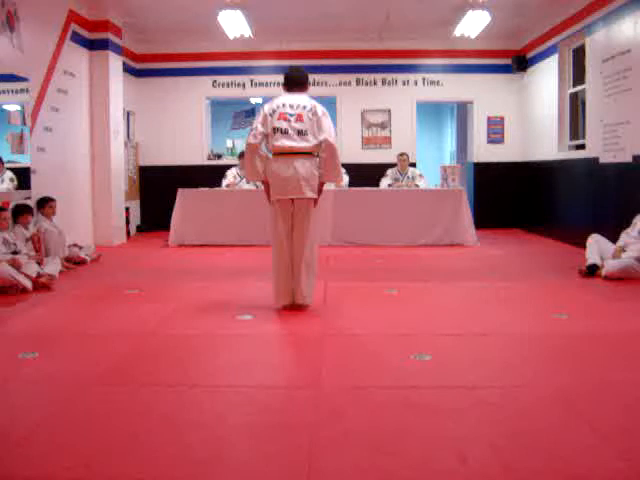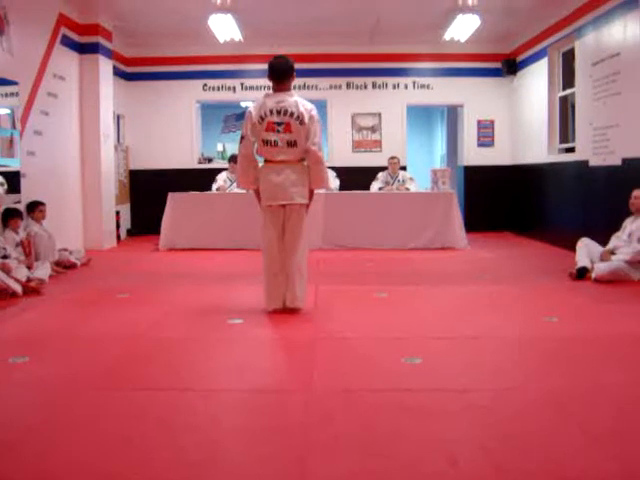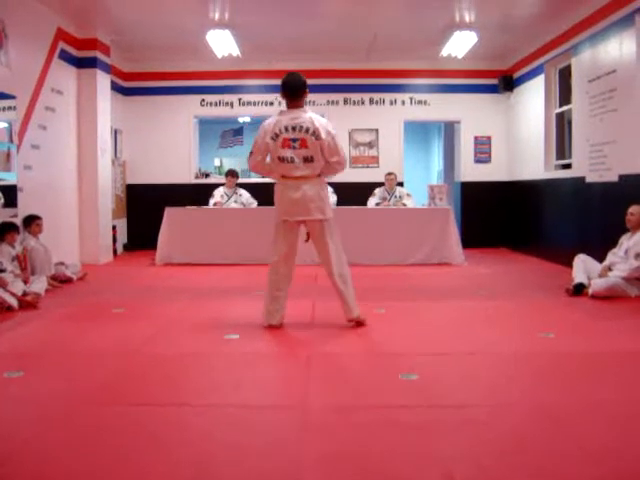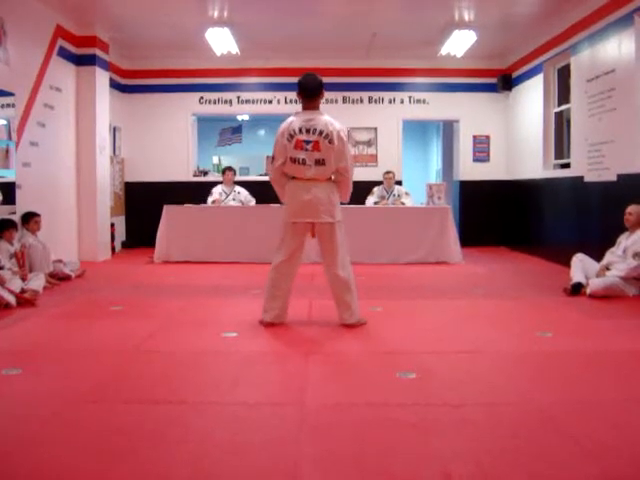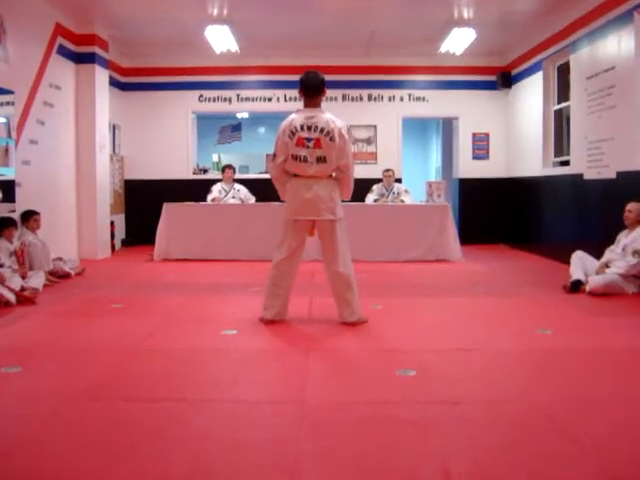
dt=0.7s
person 1, frame 1
left shoulder: (270, 107)
right shoulder: (316, 108)
left elbow: (253, 143)
right elbow: (329, 144)
left wrist: (263, 178)
right wrist: (325, 179)
left hip: (278, 171)
right hip: (306, 171)
left knee: (281, 239)
right knee: (304, 239)
left ankle: (284, 298)
right ankle: (302, 296)
person 1, frame 2
left shoulder: (256, 109)
right shoulder: (306, 108)
left elbow: (246, 151)
right elbow: (314, 152)
left wrist: (254, 185)
right wrist: (314, 186)
left hip: (270, 178)
right hip: (296, 178)
left knee: (272, 243)
right knee: (295, 243)
left ankle: (274, 301)
right ankle: (294, 299)
person 1, frame 3
left shoulder: (270, 126)
right shoulder: (320, 124)
left elbow: (255, 162)
right elbow: (338, 162)
left hip: (286, 195)
right hip: (314, 194)
left knee: (281, 259)
right knee: (332, 256)
left ankle: (273, 316)
right ankle: (352, 312)
person 1, frame 4
left shoulder: (287, 127)
right shoulder: (334, 127)
left elbow: (276, 170)
right elbow: (344, 170)
right wrist: (341, 198)
left hip: (296, 196)
right hip: (325, 196)
left knee: (284, 259)
right knee: (337, 260)
left ankle: (271, 314)
right ankle: (350, 315)
person 1, frame 5
left shoulder: (288, 124)
right shoulder: (336, 125)
left elbow: (277, 167)
right elbow: (346, 167)
left wrist: (287, 194)
right wrist: (343, 195)
left hip: (297, 194)
right hip: (326, 194)
left knee: (285, 256)
right knee: (338, 258)
left ankle: (272, 311)
right ankle: (350, 313)
